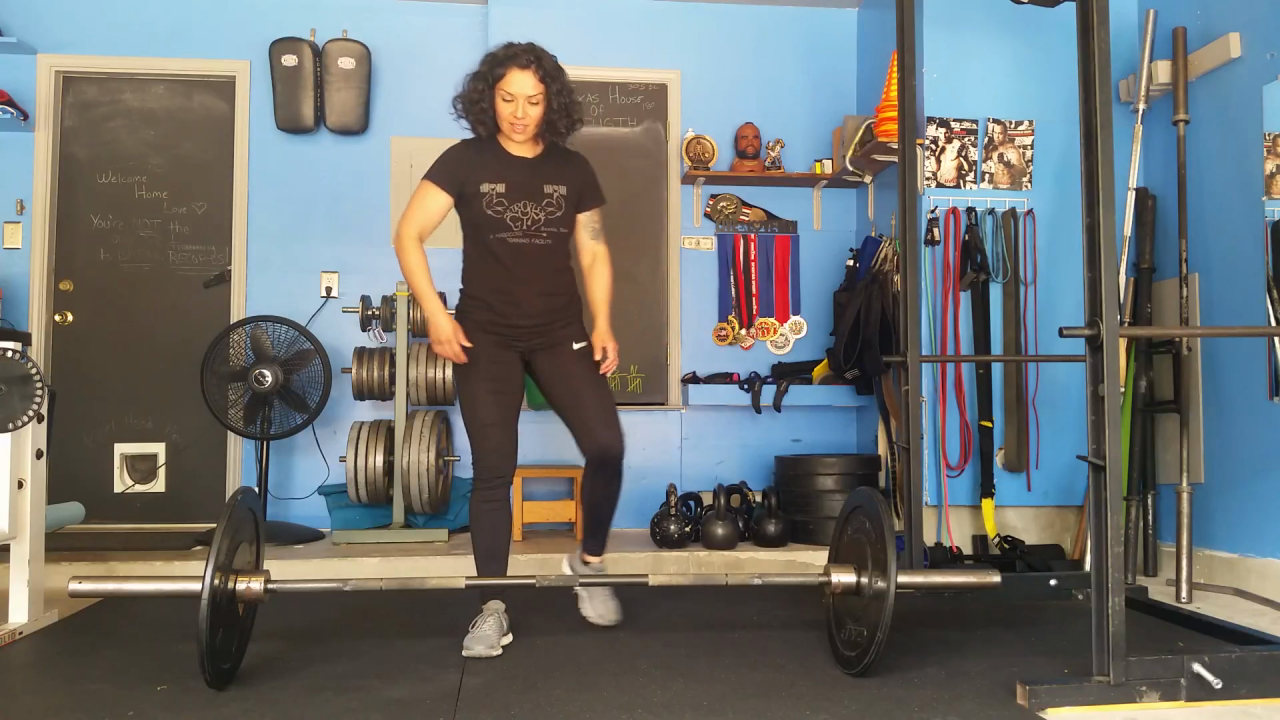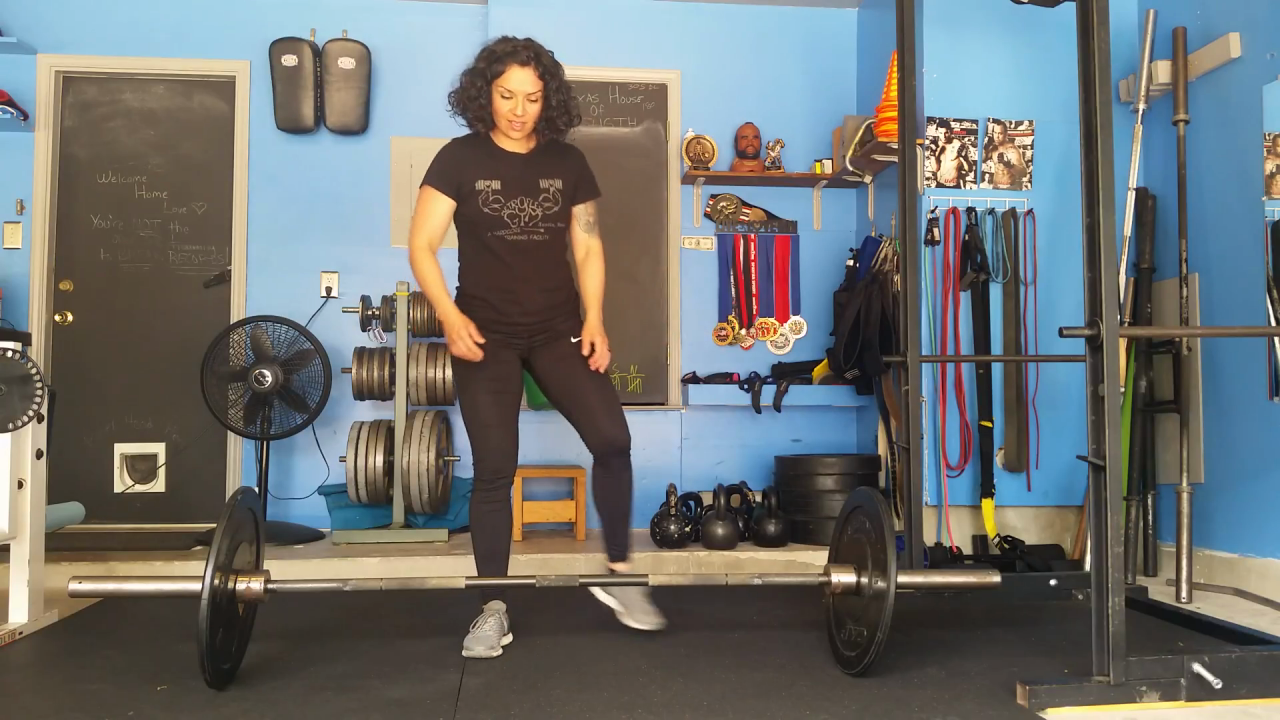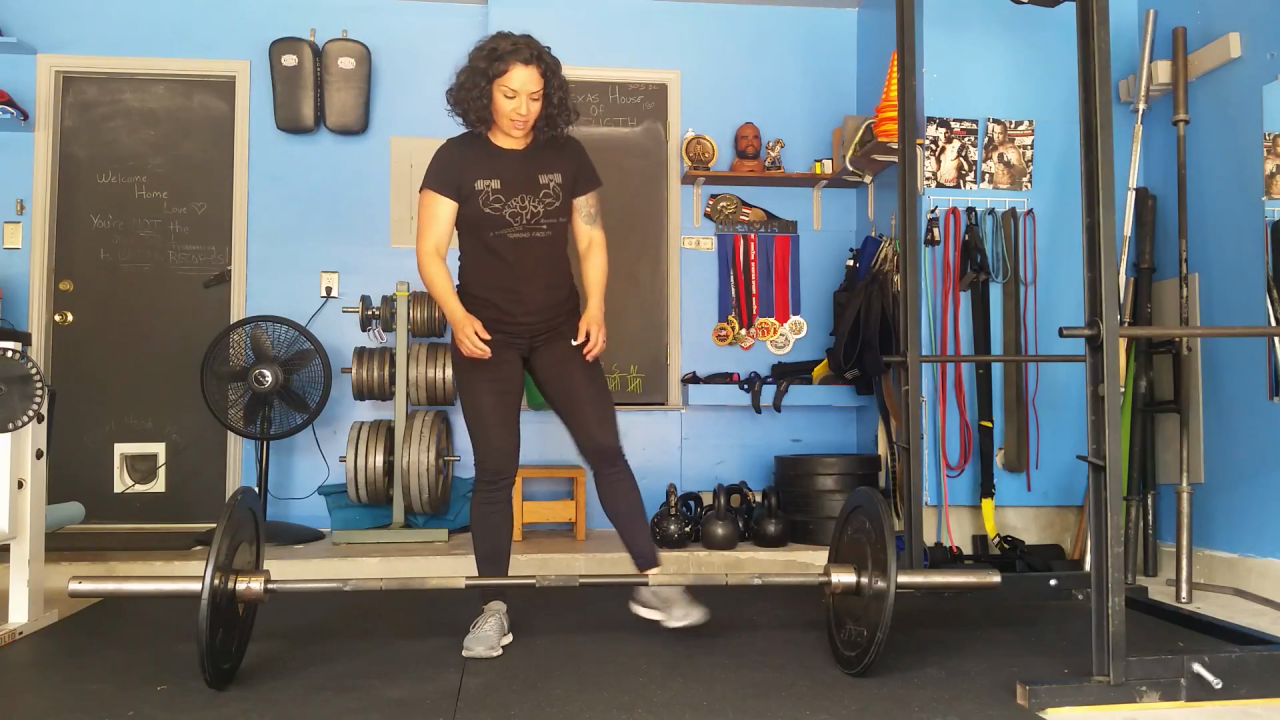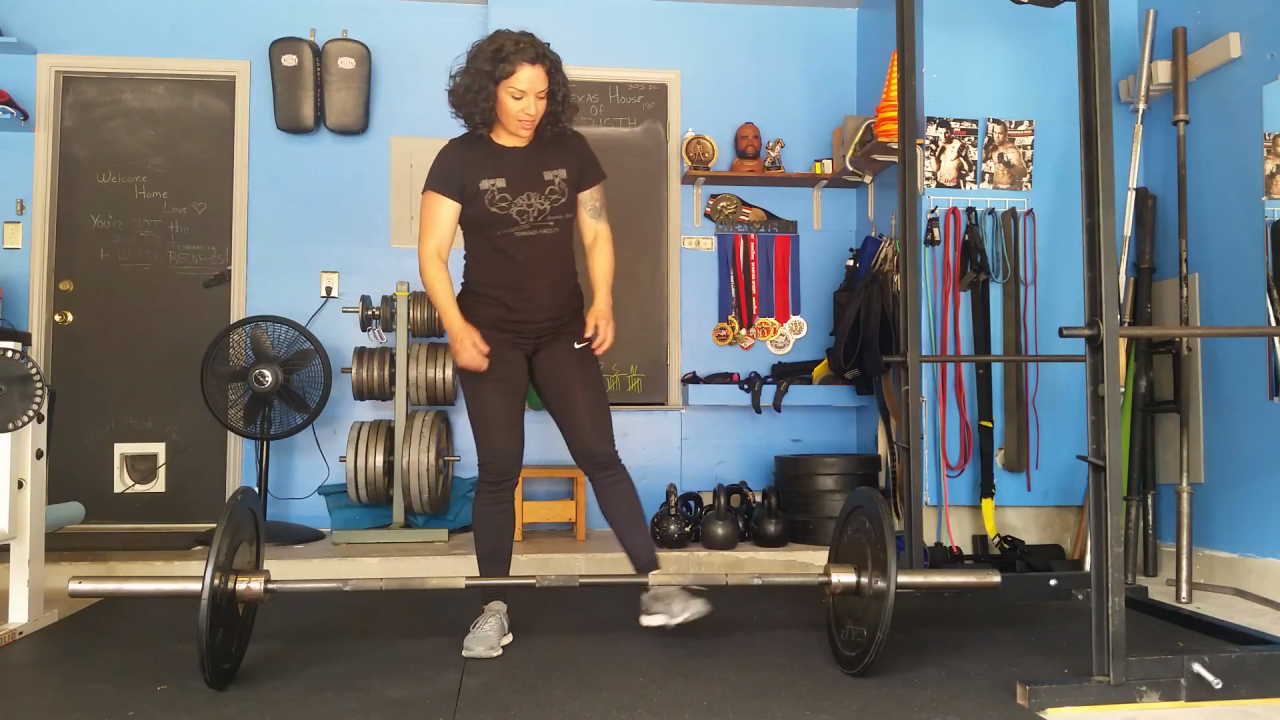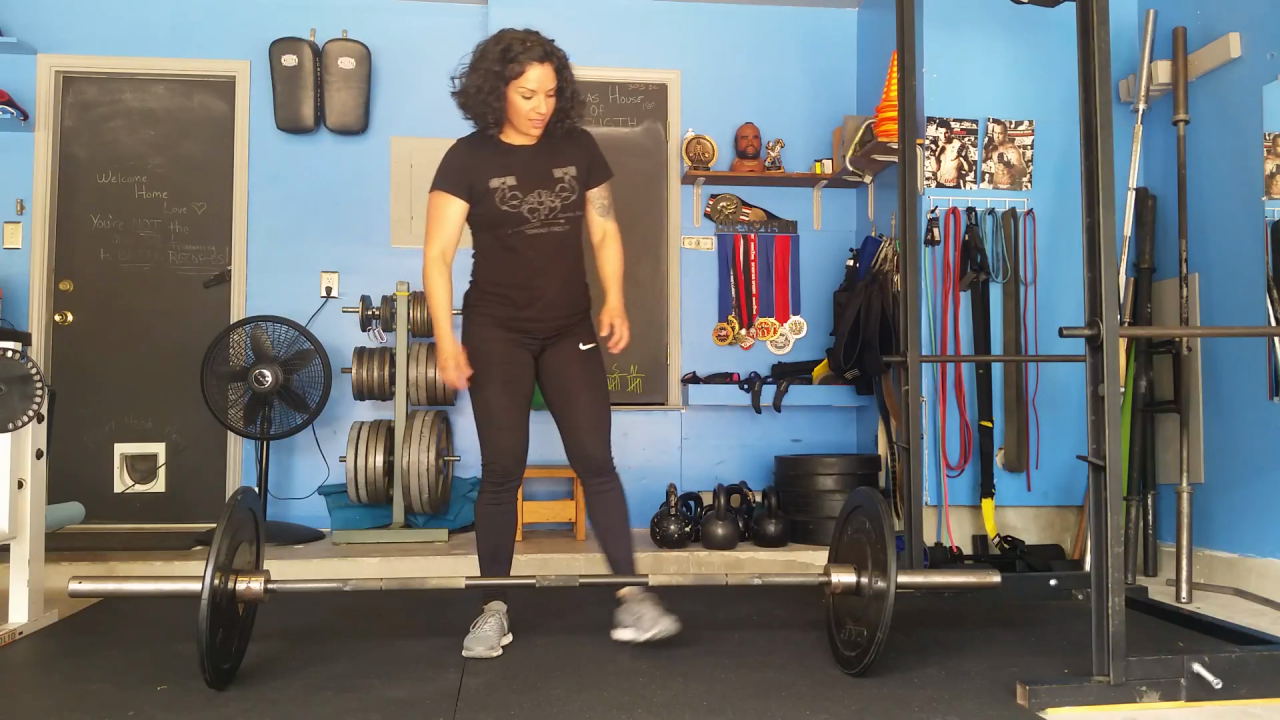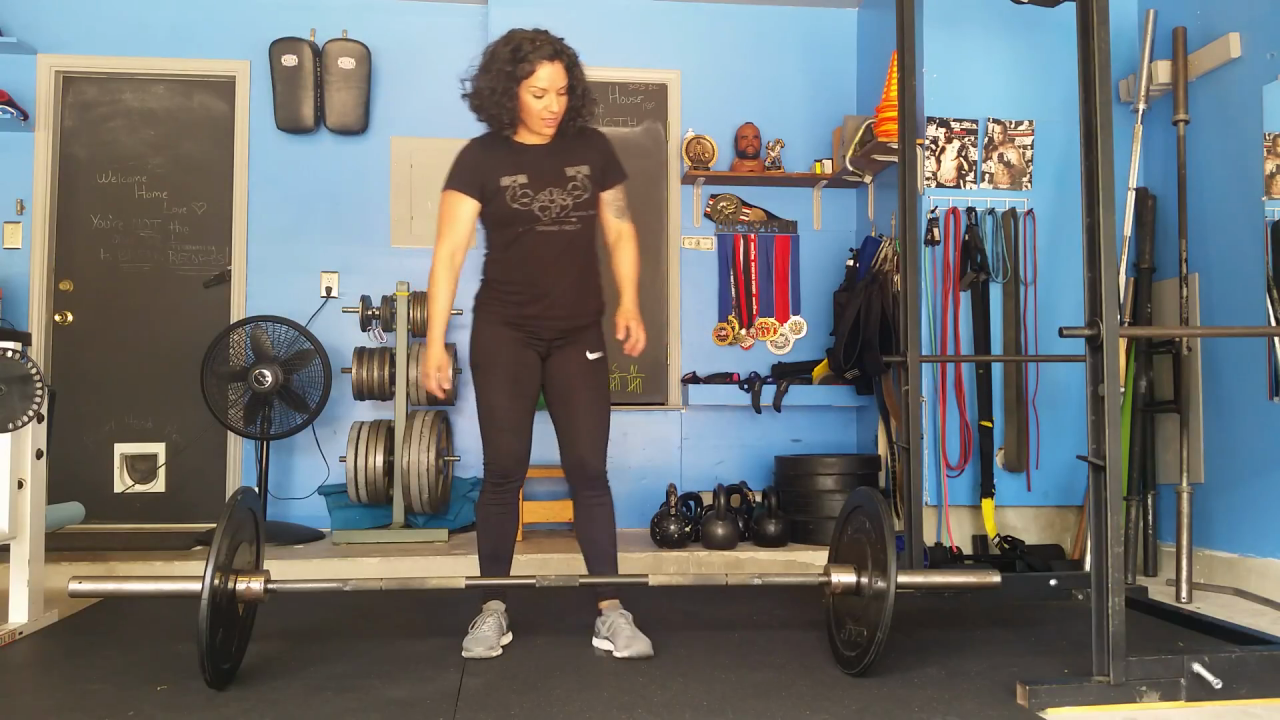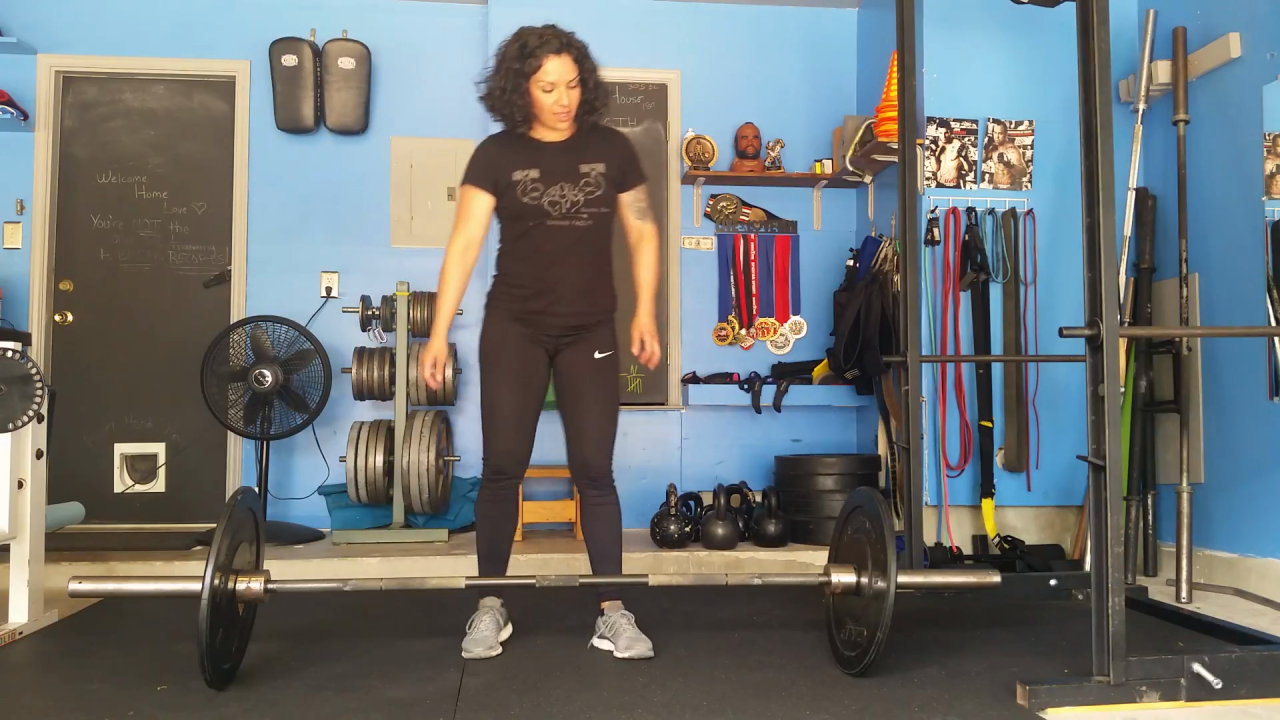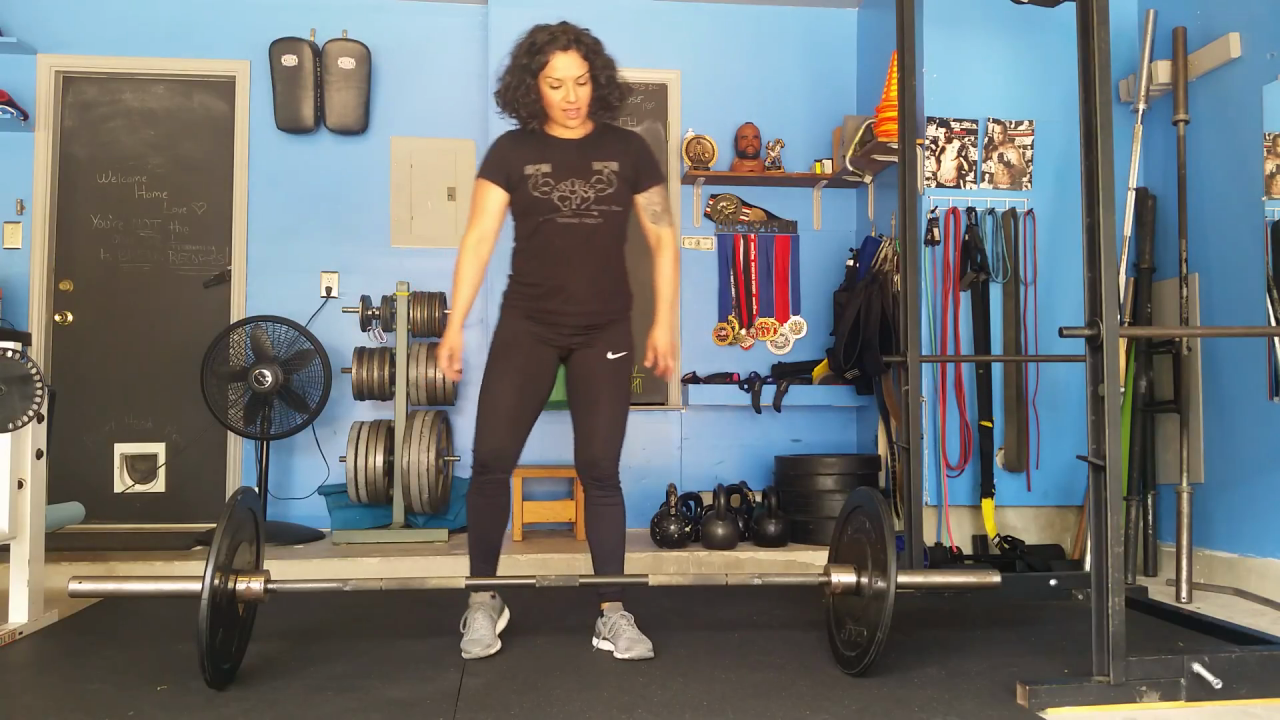
dt=0.1s
person 1, frame 1
left shoulder: (572, 169)
right shoulder: (463, 161)
left elbow: (593, 253)
right elbow: (410, 237)
left wrist: (601, 324)
right wrist: (436, 315)
left hip: (557, 329)
right hip: (481, 335)
left knee: (606, 444)
right knee: (494, 470)
left ankle: (589, 559)
right ankle: (492, 608)
person 1, frame 2
left shoulder: (568, 162)
right shoulder: (459, 159)
left elbow: (588, 247)
right elbow: (421, 245)
left wrist: (595, 320)
right wrist: (450, 315)
left hip: (557, 328)
right hip: (485, 333)
left knee: (612, 441)
right knee: (494, 470)
left ankle: (618, 572)
right ankle: (493, 608)
person 1, frame 3
left shoulder: (566, 155)
right shoulder: (456, 159)
left elbow: (591, 241)
right elbow: (430, 249)
left wrist: (594, 309)
right wrist: (458, 316)
left hip: (557, 329)
right hip: (489, 335)
left knee: (604, 448)
right knee: (495, 469)
left ankle: (652, 582)
right ankle: (494, 608)
person 1, frame 4
left shoulder: (570, 150)
right shoulder: (459, 159)
left elbow: (597, 233)
right elbow: (431, 253)
left wrist: (602, 302)
right wrist: (455, 327)
left hip: (561, 328)
right hip: (492, 335)
left knee: (599, 454)
right knee: (499, 469)
left ankle: (655, 586)
right ankle: (494, 609)
person 1, frame 5
left shoulder: (578, 149)
right shoulder: (469, 159)
left elbow: (605, 230)
right elbow: (437, 253)
left wrist: (614, 299)
right wrist: (445, 333)
left hip: (569, 329)
right hip: (497, 331)
left knee: (594, 458)
right knee: (502, 468)
left ankle: (631, 596)
right ankle: (495, 607)
person 1, frame 6
left shoulder: (592, 148)
right shoulder: (481, 158)
left elbow: (620, 231)
right elbow: (447, 252)
left wrist: (628, 303)
right wrist: (435, 338)
left hip: (576, 331)
right hip: (505, 331)
left knee: (587, 468)
right knee: (505, 469)
left ankle: (609, 611)
right ankle: (493, 608)
person 1, frame 7
left shoulder: (611, 149)
right shoulder: (497, 155)
left elbow: (642, 233)
right elbow: (464, 244)
left wrist: (646, 312)
right wrist: (440, 331)
left hip: (590, 332)
right hip: (514, 326)
left knee: (593, 469)
right knee: (504, 466)
left ankle: (612, 611)
right ankle: (491, 605)
person 1, frame 8
left shoulder: (628, 149)
right shoulder: (512, 151)
left elbow: (661, 237)
right elbow: (478, 239)
left wrist: (663, 323)
right wrist: (455, 325)
left hip: (605, 331)
right hip: (528, 325)
left knee: (600, 469)
right knee: (492, 459)
left ankle: (612, 612)
right ankle: (483, 598)
